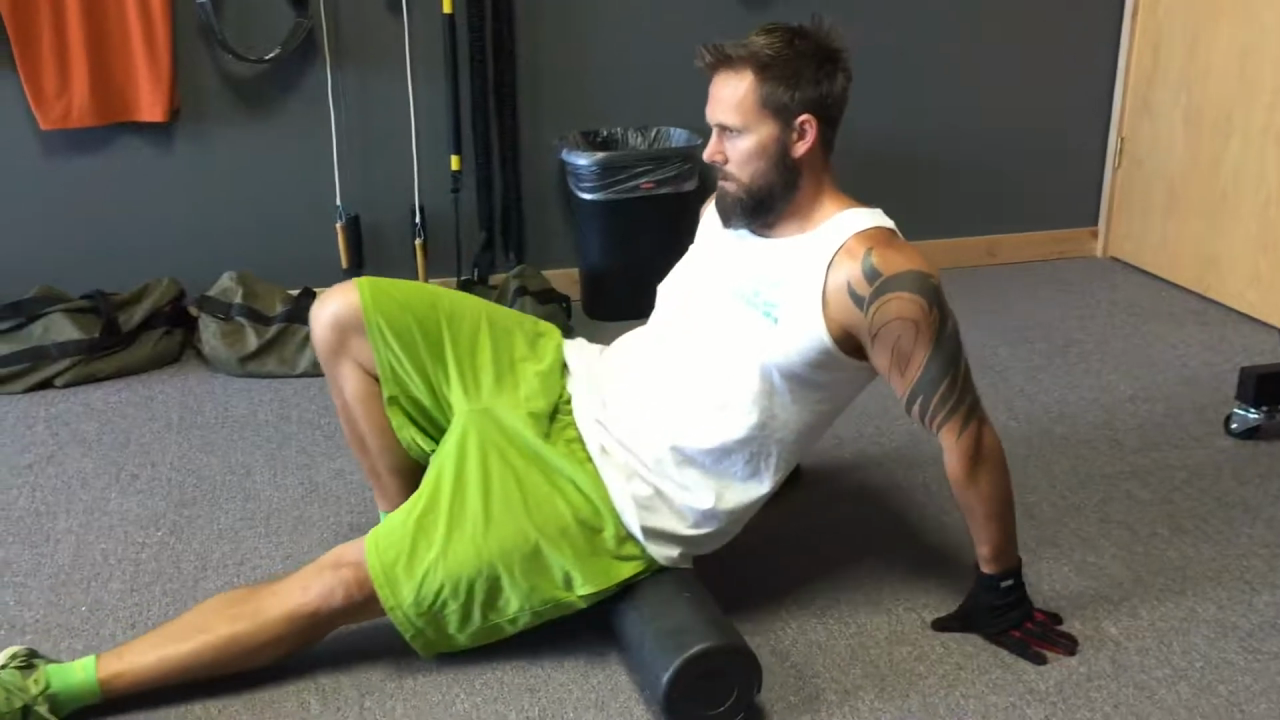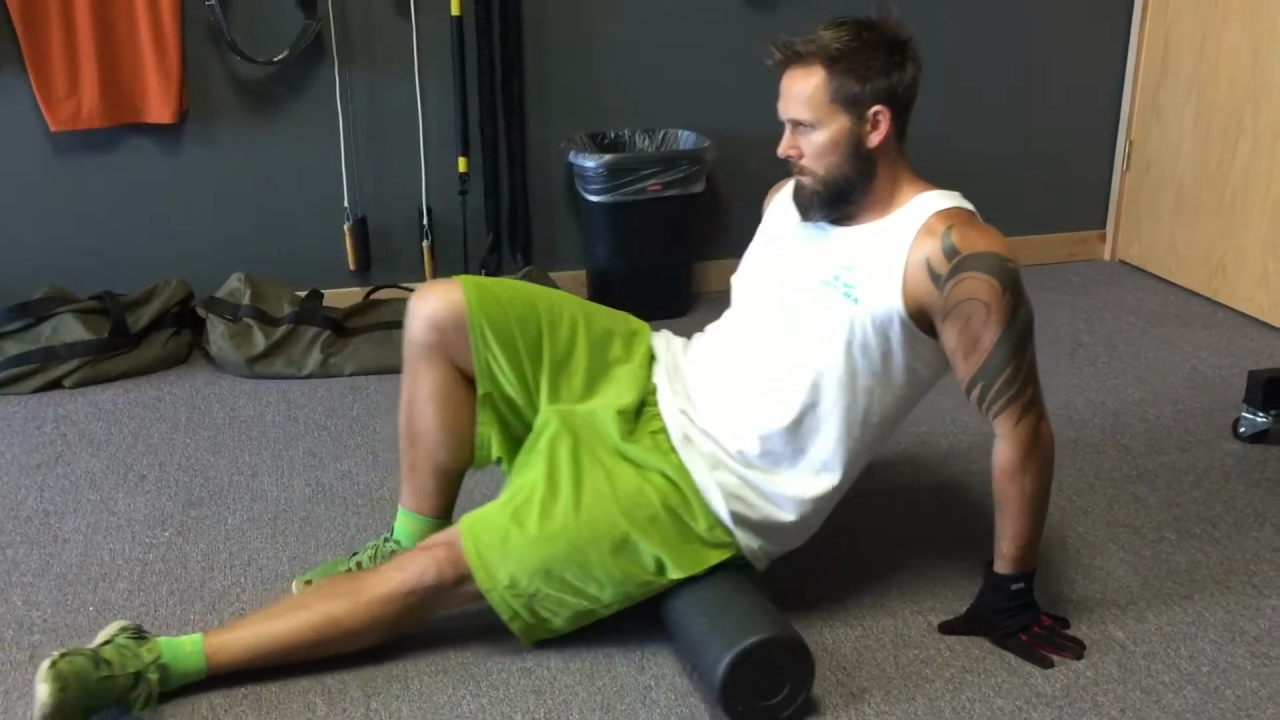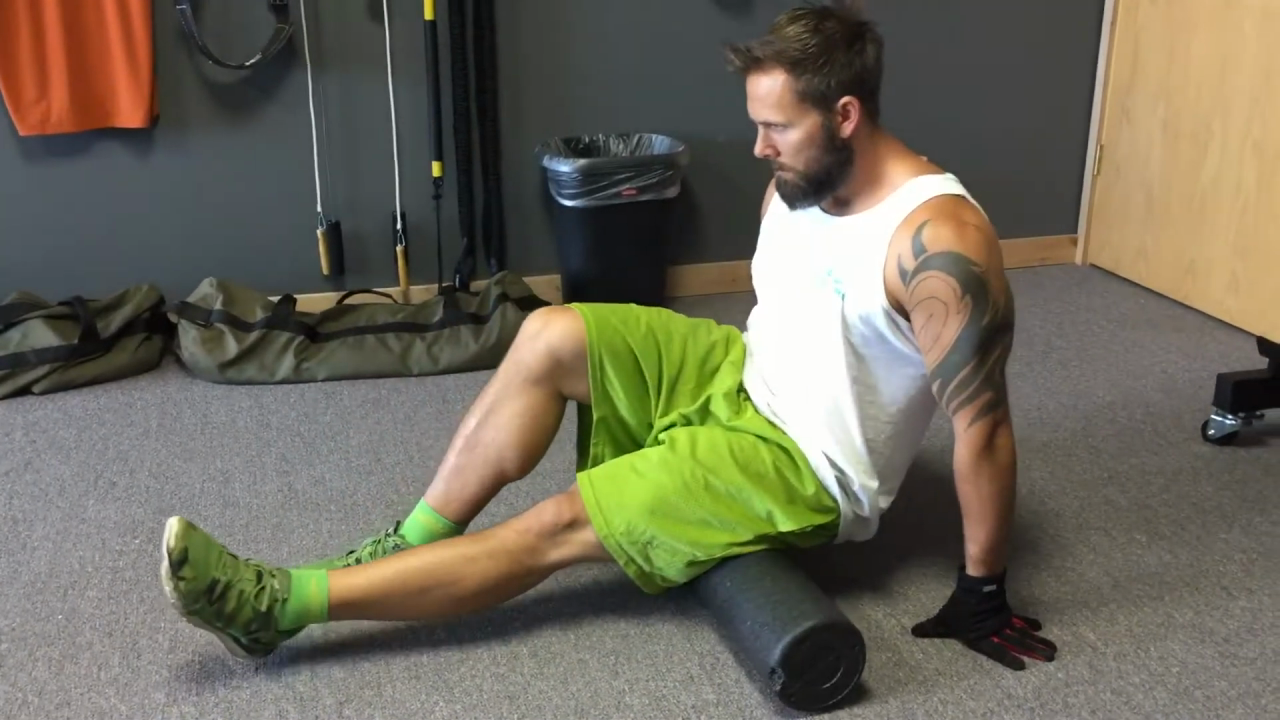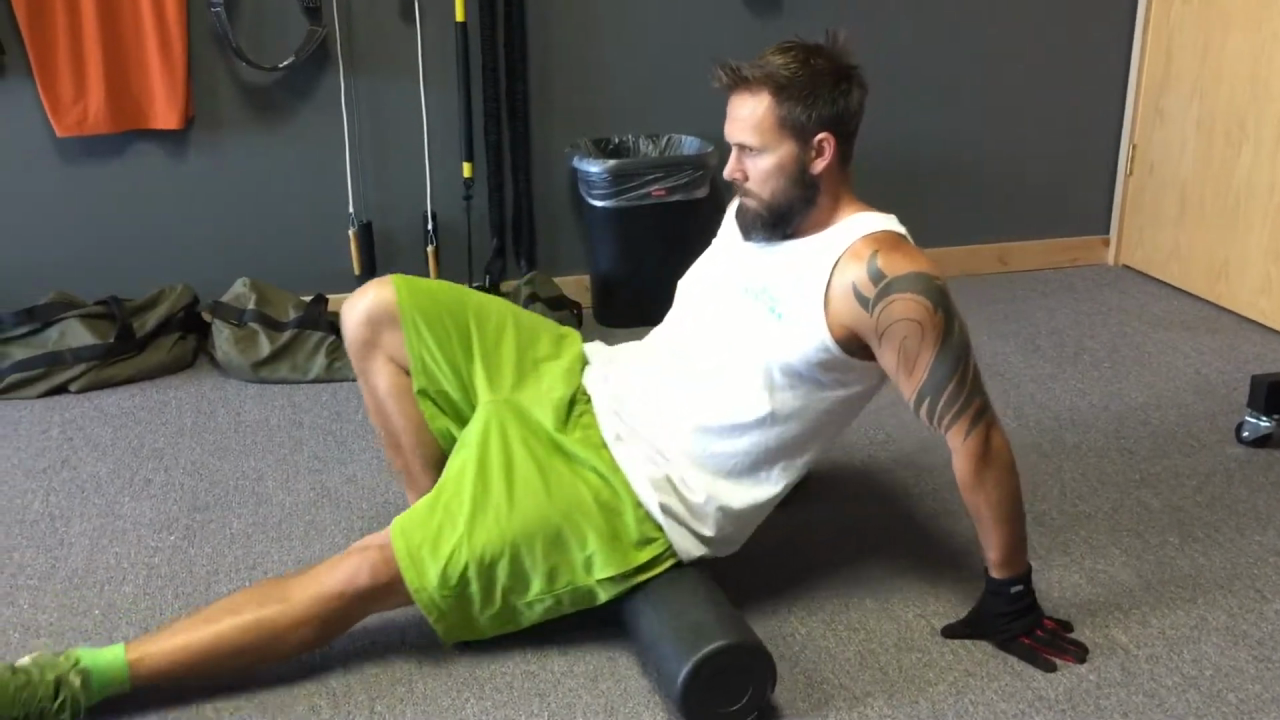
dt=1s
person 1, frame 1
left shoulder: (869, 271)
right shoulder: (735, 203)
left elbow: (964, 435)
left wrist: (999, 591)
left hip: (615, 495)
right hip: (574, 385)
left knee: (337, 586)
right knee: (344, 316)
right ankle: (409, 533)
person 1, frame 2
left shoulder: (946, 252)
right shoulder: (796, 198)
left elbow: (1020, 424)
left wrist: (1009, 591)
left hip: (696, 489)
right hip: (657, 381)
left knee: (442, 573)
right knee: (441, 314)
right ankle: (413, 532)
person 1, frame 3
left shoulder: (935, 241)
right shoulder: (798, 183)
left elbow: (982, 428)
left wrist: (982, 596)
left hip: (806, 469)
right hip: (744, 378)
left knee: (560, 526)
right knee: (552, 339)
left ankle: (285, 602)
right ankle: (415, 542)
person 1, frame 4
left shoulder: (877, 275)
right shoulder: (760, 207)
left elbow: (973, 436)
left wrist: (1008, 596)
left hip: (633, 494)
right hip: (591, 385)
left knee: (365, 575)
right knee: (379, 311)
right ankle: (448, 525)
